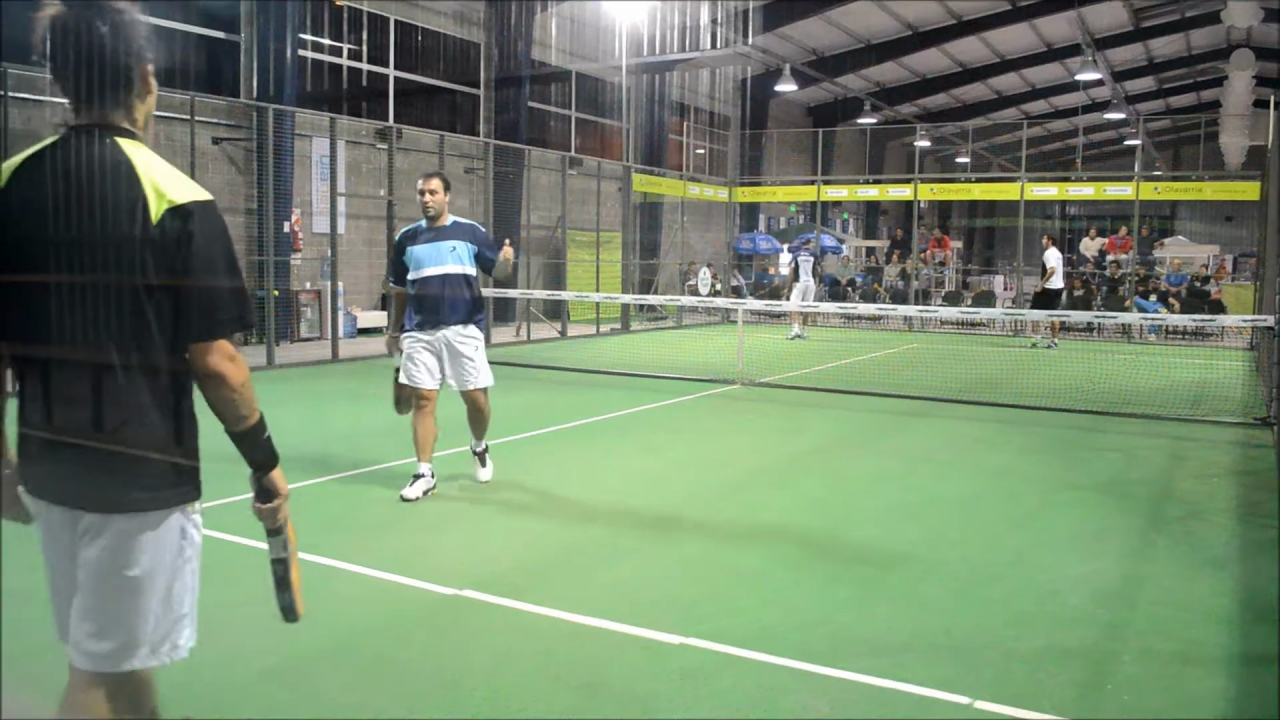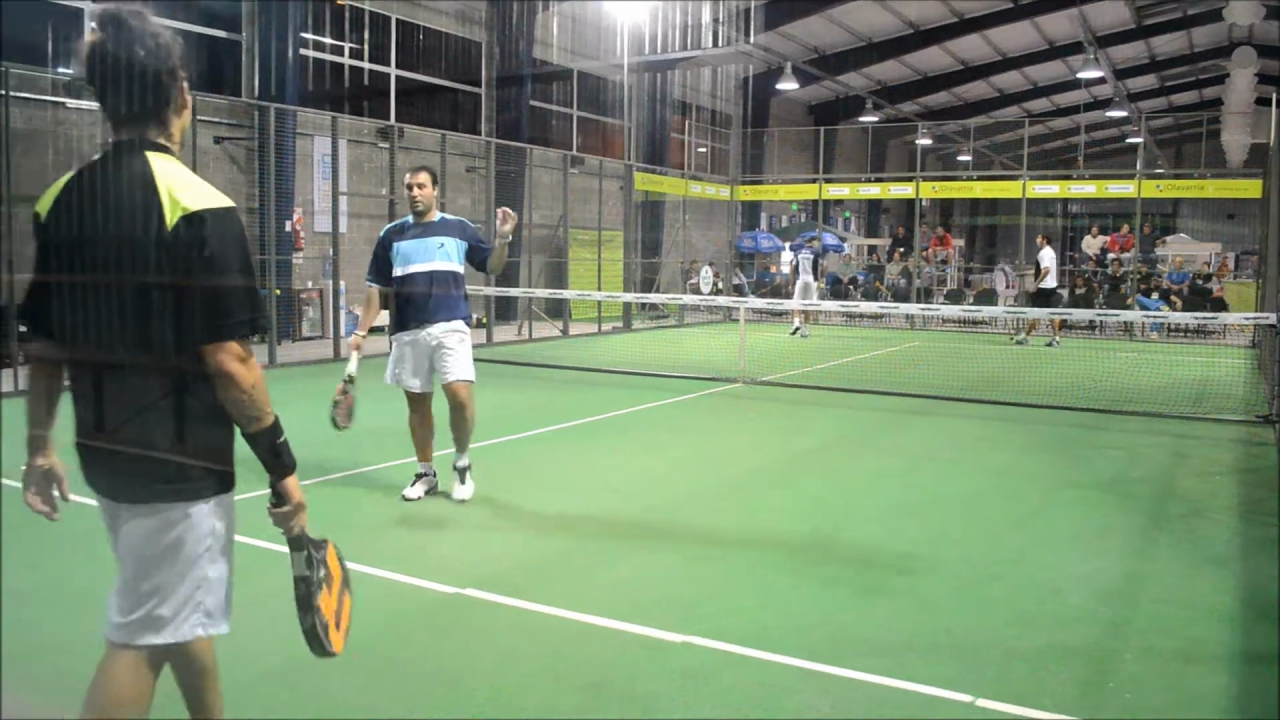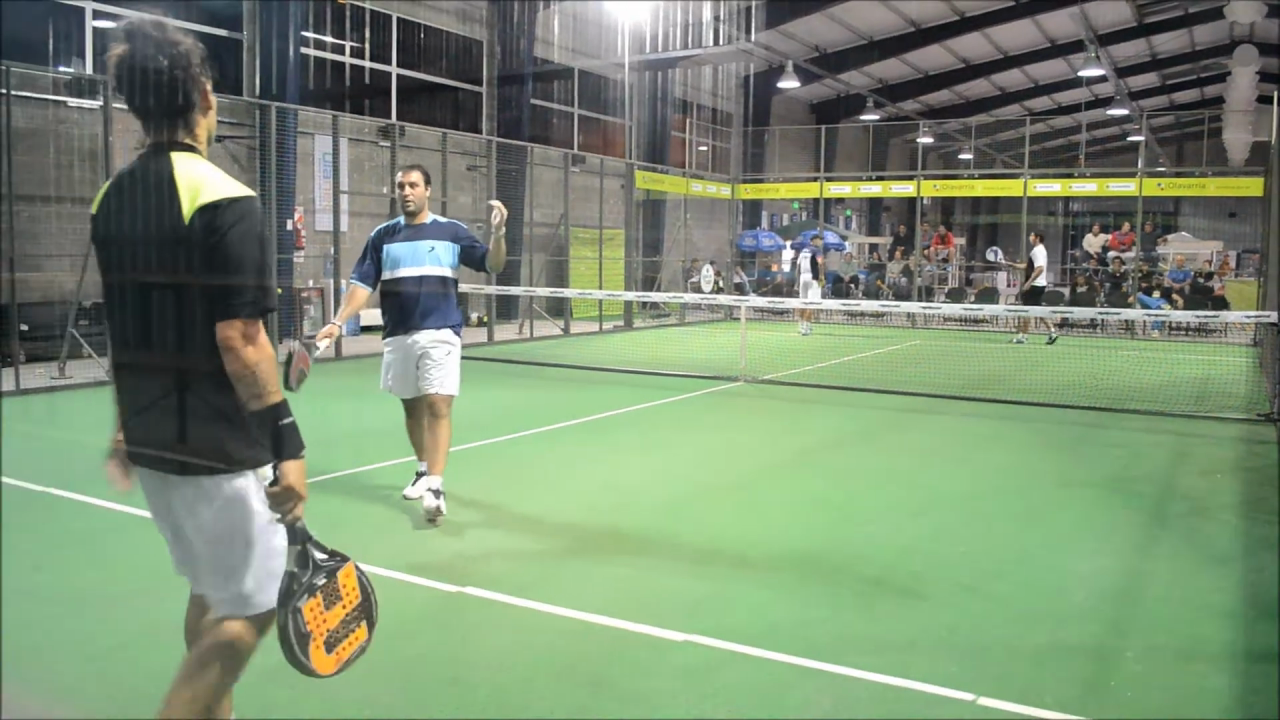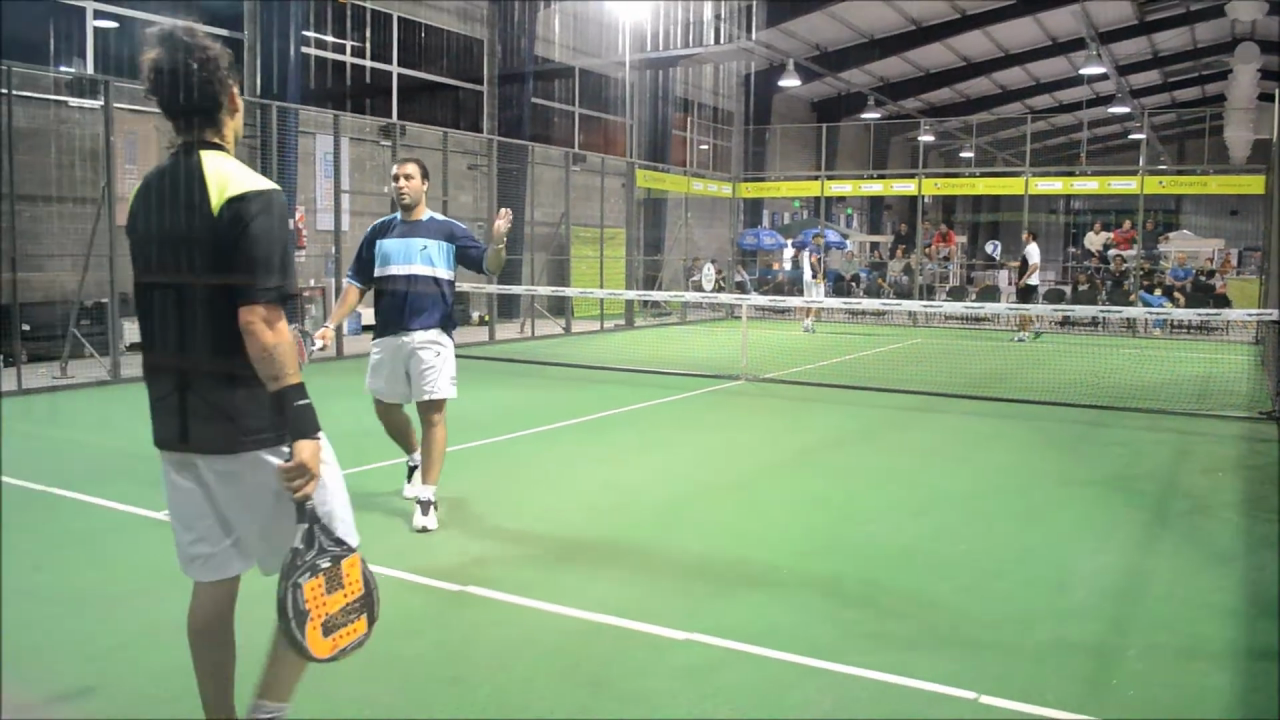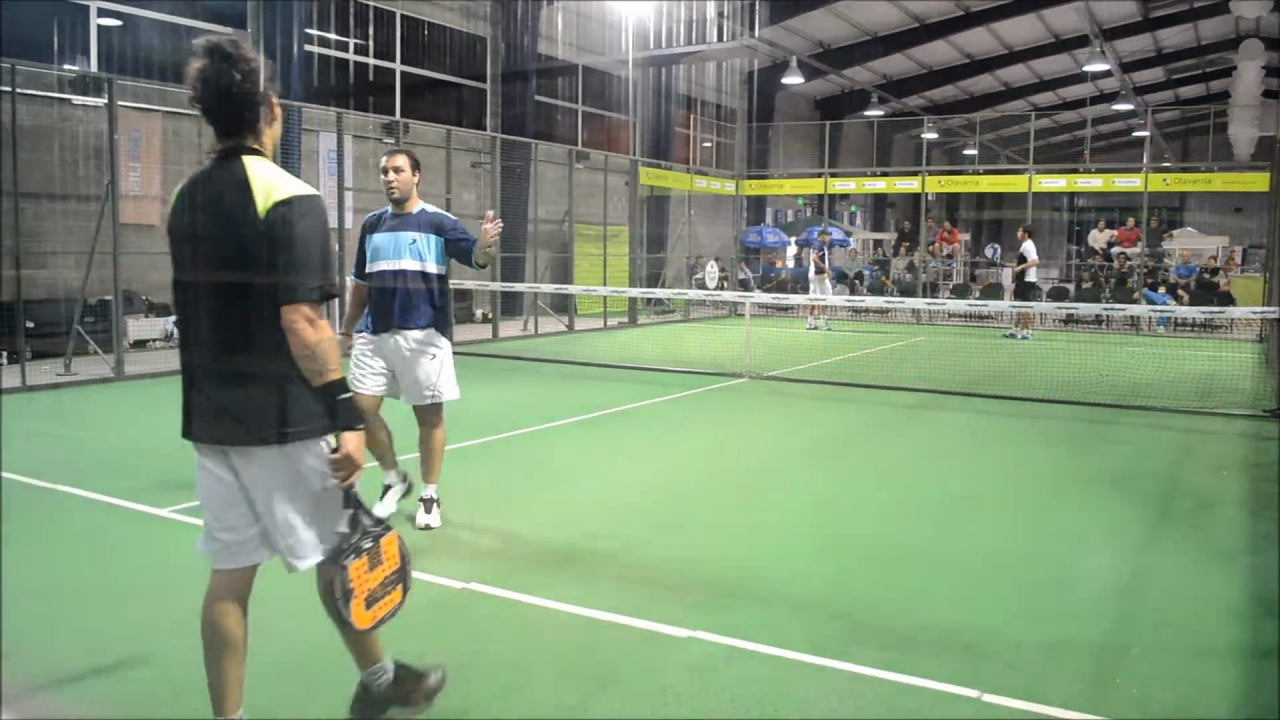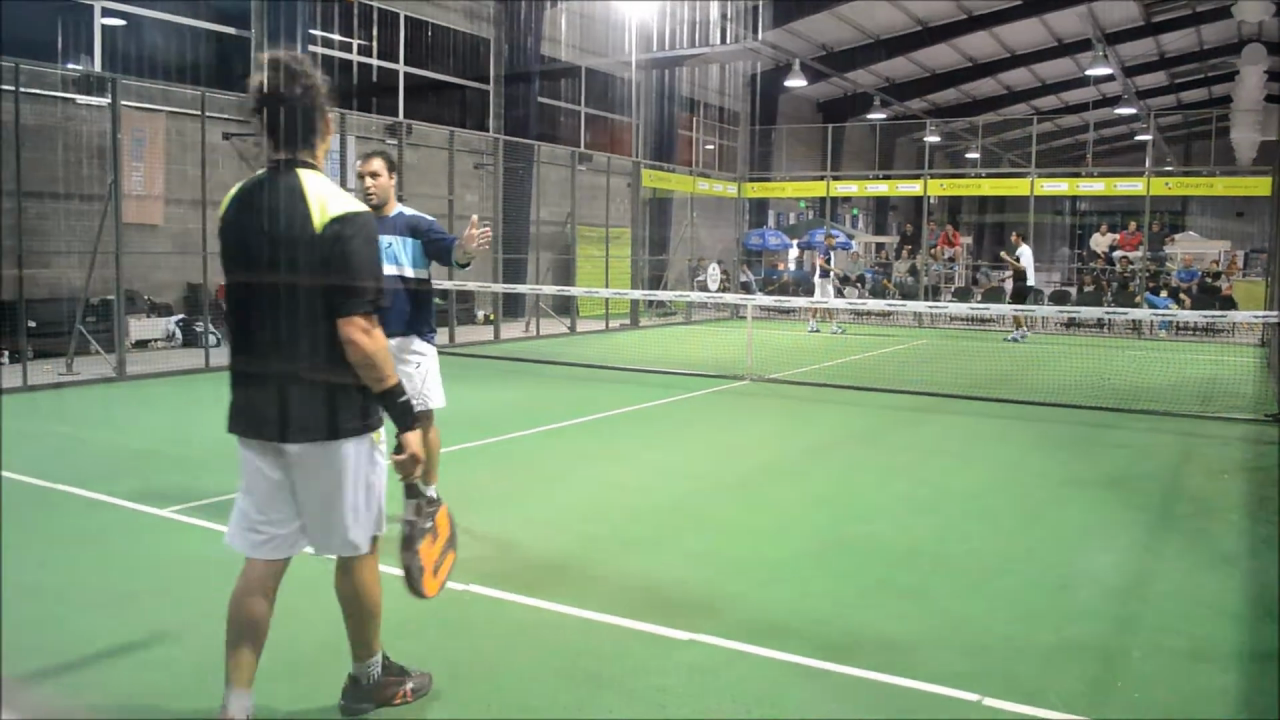
dt=0.2s
person 1, frame 1
right shoulder: (175, 199)
right elbow: (213, 360)
right wrist: (265, 461)
right hip: (142, 472)
left knee: (95, 644)
right knee: (105, 662)
person 1, frame 2
left shoulder: (59, 199)
right shoulder: (201, 207)
left elbow: (44, 343)
right elbow: (227, 360)
left wrist: (40, 445)
right wrist: (282, 465)
left hip: (108, 456)
right hip: (179, 464)
left knee: (178, 613)
right knee: (140, 641)
person 1, frame 3
left shoulder: (110, 199)
right shoulder: (223, 199)
right elbow: (238, 339)
left wrist: (127, 424)
right wrist: (288, 446)
left hip: (155, 443)
right hip: (220, 445)
left knee: (214, 597)
right knee: (249, 609)
person 1, frame 4
left shoulder: (145, 196)
right shoulder: (250, 194)
right elbow: (260, 322)
right wrist: (302, 425)
left hip: (178, 428)
right hip: (252, 426)
left knee: (213, 583)
person 1, frame 5
left shoulder: (185, 200)
right shoulder: (289, 198)
right elbow: (301, 321)
right wrist: (345, 419)
left hip: (212, 421)
right hip: (287, 419)
left knee: (230, 573)
right knee: (336, 554)
person 1, frame 6
left shoulder: (235, 205)
right shoulder: (342, 213)
right elbow: (357, 331)
right wrist: (406, 419)
left hip: (258, 413)
right hip: (333, 417)
left knee: (263, 559)
right knee: (357, 548)
person 2, frame 1
left shoulder: (471, 232)
right shoulder: (406, 238)
left elbow: (498, 272)
right elbow: (399, 289)
left wrist: (504, 263)
right wrist: (395, 330)
left hip: (464, 330)
right hip: (419, 333)
left knee: (476, 399)
right knee: (423, 400)
left ankle: (479, 446)
right ankle: (424, 473)
person 2, frame 2
left shoulder: (460, 229)
right shoulder: (391, 235)
left elbow: (492, 267)
right elbow: (378, 287)
left wrist: (502, 239)
right wrist: (362, 331)
left hip: (451, 327)
right hip: (408, 332)
left knee: (460, 394)
right knee: (418, 403)
left ankle: (462, 463)
right ankle: (425, 473)
person 2, frame 3
left shoulder: (452, 232)
right shoulder: (382, 236)
left elbow: (493, 265)
right elbow: (362, 284)
left wrist: (498, 232)
right wrist: (338, 323)
left hip: (440, 334)
right hip: (398, 336)
left knee: (438, 406)
right knee: (413, 406)
left ankle: (435, 490)
right ankle: (424, 470)
person 2, frame 4
left shoulder: (449, 230)
right shoulder: (378, 232)
left elbow: (490, 267)
right elbow: (357, 284)
left wrist: (498, 241)
right wrist: (331, 324)
left hip: (431, 336)
right hip: (387, 337)
left knee: (431, 413)
right knee: (387, 411)
left ankle: (427, 498)
right ankle: (416, 458)
person 2, frame 5
left shoulder: (439, 222)
right shoulder: (372, 225)
left elbow: (477, 258)
right elbow: (361, 283)
left wrist: (484, 243)
right wrist: (346, 329)
left hip: (423, 336)
right hip: (374, 336)
left knee: (429, 415)
right knee: (362, 408)
left ankle: (429, 496)
right ankle: (393, 478)
person 2, frame 6
left shoulder: (418, 225)
left elbow: (454, 254)
left wrist: (467, 246)
left hip: (410, 342)
left knee: (420, 421)
left ankle: (429, 494)
